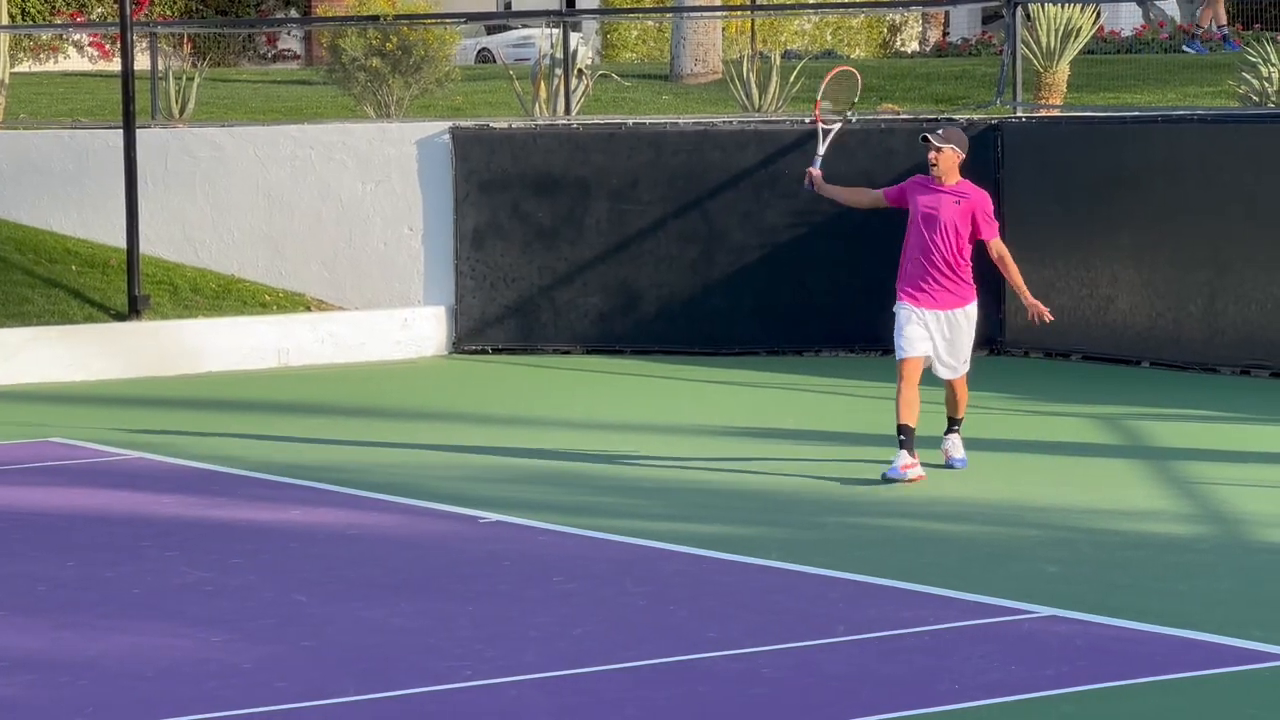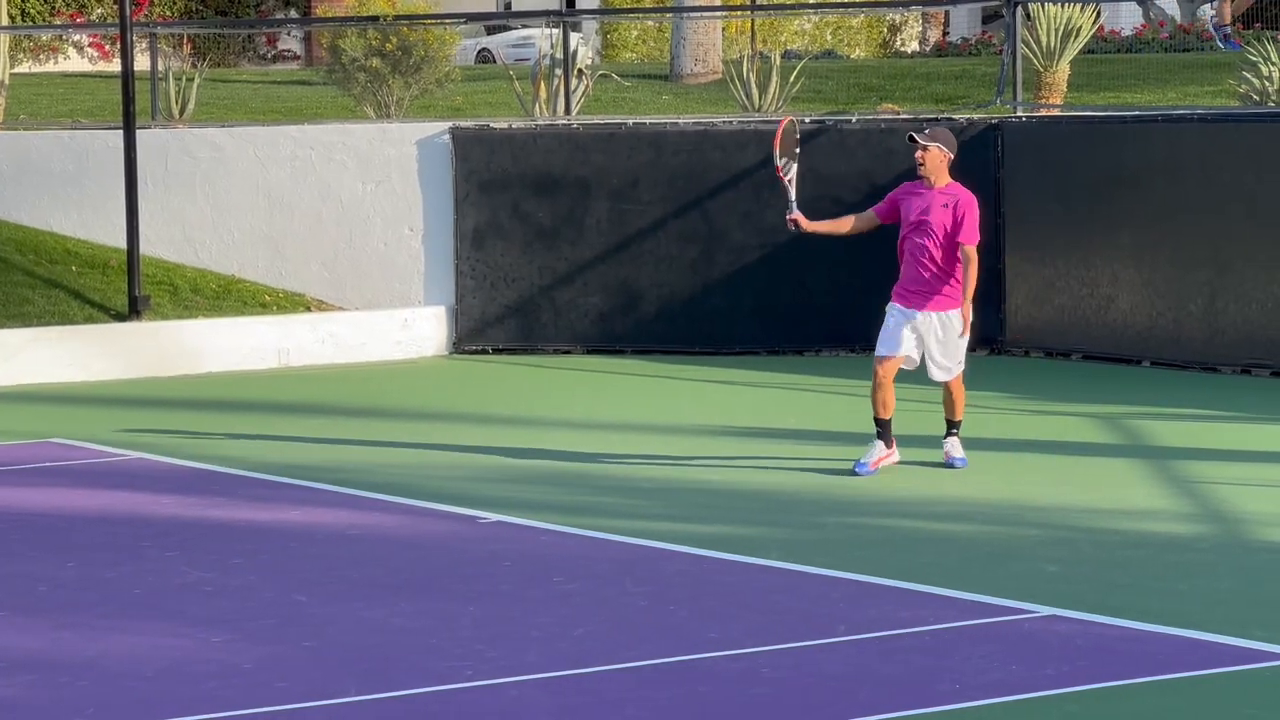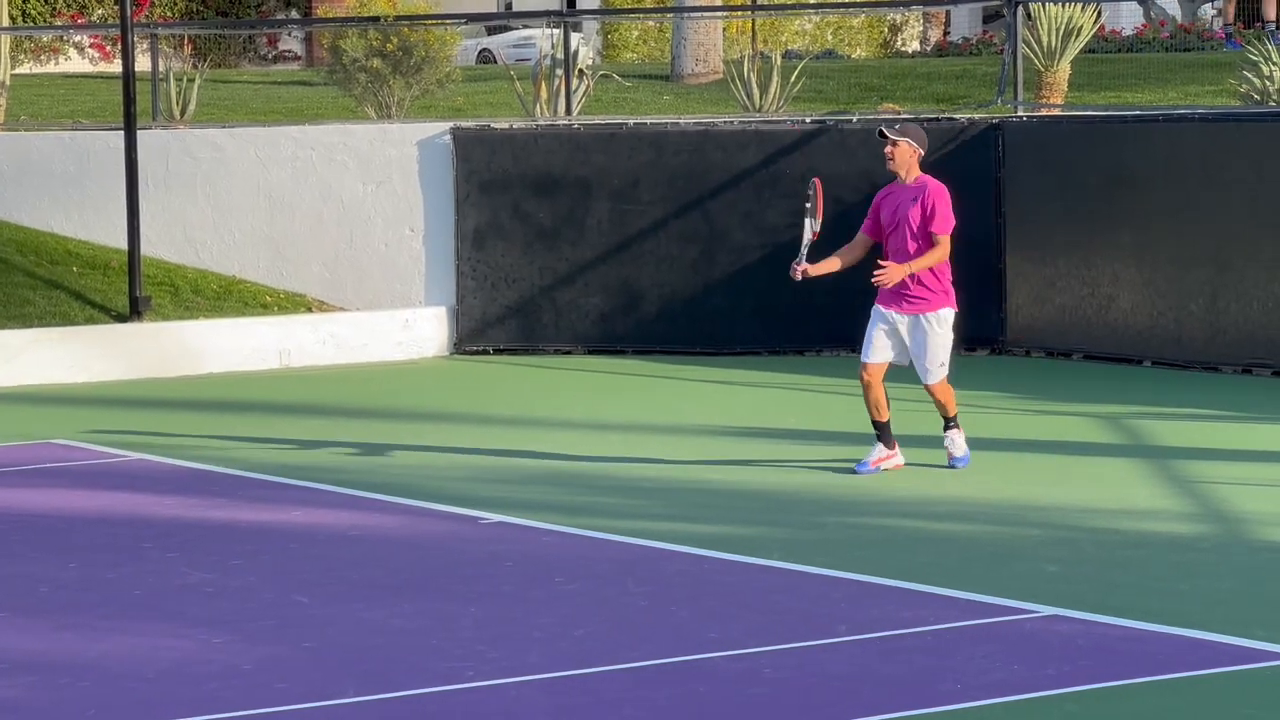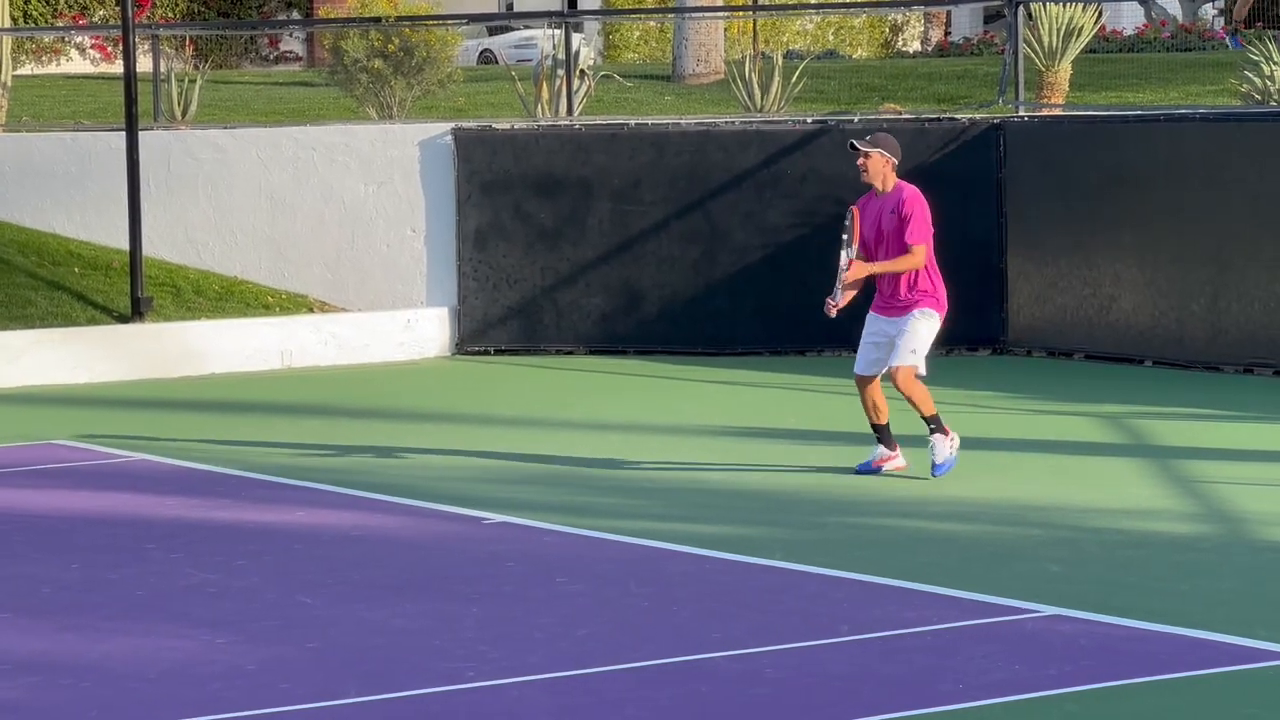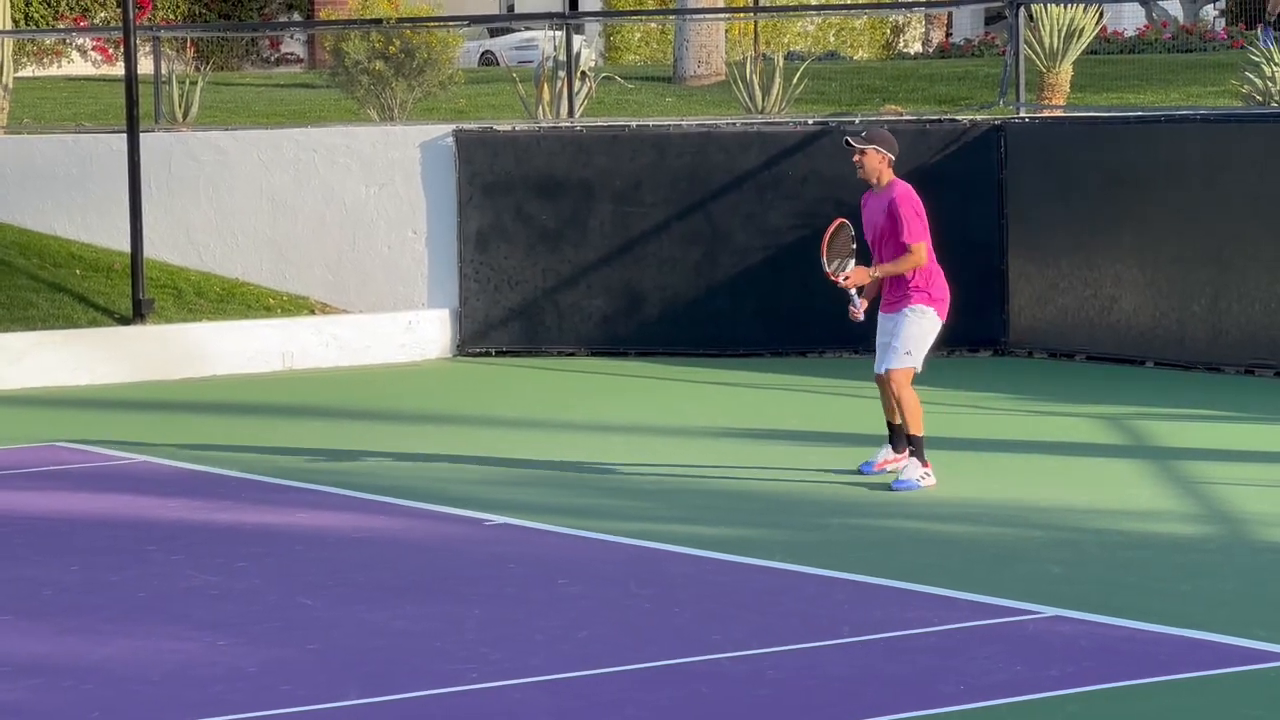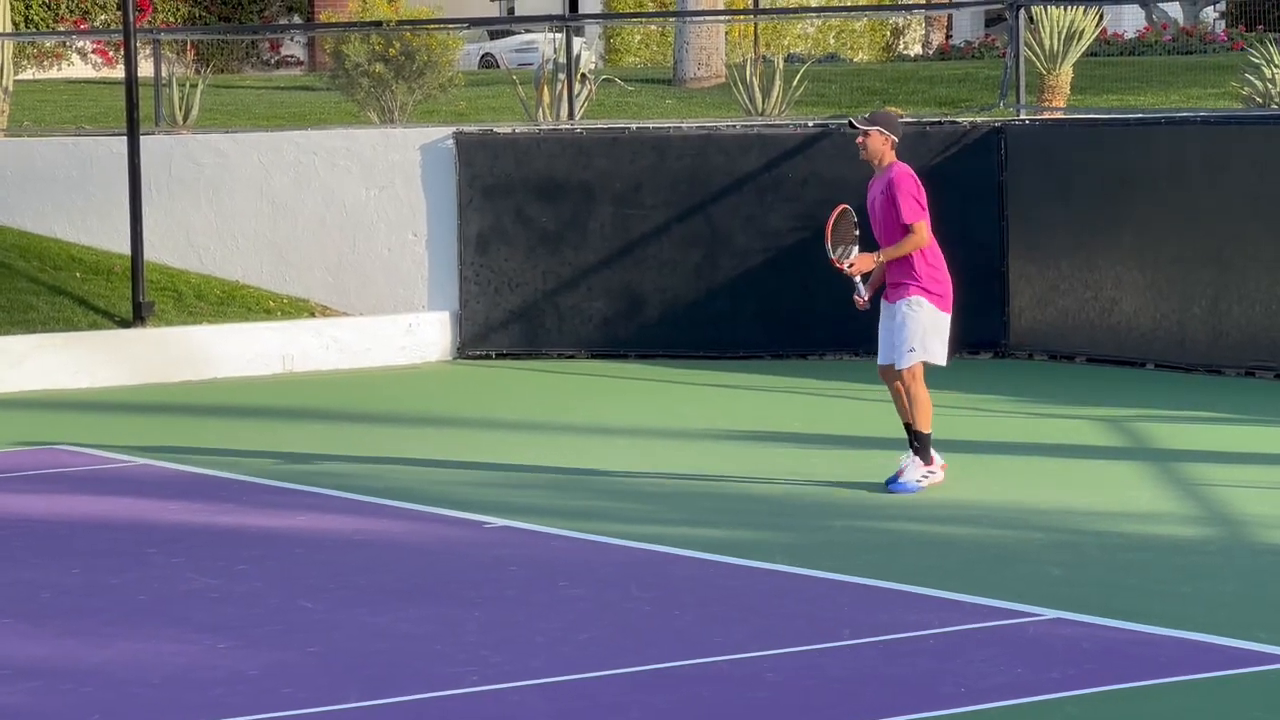
dt=0.2s
person 1, frame 1
left shoulder: (975, 198)
right shoulder: (915, 186)
left elbow: (998, 252)
right elbow: (870, 198)
left wrist: (1027, 297)
right wrist: (822, 186)
left hip: (957, 304)
right hip: (913, 302)
left knee: (955, 377)
right knee: (907, 373)
left ankle: (953, 436)
right ankle: (906, 458)
person 1, frame 2
left shoulder: (963, 200)
right shoulder: (906, 193)
left elbow: (969, 257)
right elbow: (860, 221)
left wrist: (967, 304)
right wrist: (810, 225)
left hip: (947, 307)
right hip: (905, 303)
left knee: (951, 380)
right knee: (882, 373)
left ankle: (952, 439)
right ankle: (885, 446)
person 1, frame 3
left shoulder: (934, 191)
right shoulder: (884, 196)
left elbow: (943, 249)
right elbow: (857, 248)
left wrist: (904, 269)
right wrist: (814, 269)
left hip: (931, 305)
right hip: (889, 304)
left knee: (934, 384)
right knee: (868, 374)
left ankle: (953, 431)
right ankle: (887, 447)
person 1, frame 4
left shoulder: (910, 199)
right shoulder: (863, 206)
left elbow: (918, 258)
left wrist: (871, 268)
right wrist: (842, 296)
left hip: (922, 305)
right hip: (884, 309)
left knee: (902, 376)
right knee: (865, 380)
left ankle: (941, 434)
right ankle: (888, 450)
person 1, frame 5
left shoulder: (902, 197)
right shoulder: (868, 201)
left elbow: (919, 256)
left wrist: (870, 273)
right wrist: (864, 298)
left hip: (922, 301)
right hip: (892, 303)
left knee: (897, 378)
right knee: (883, 379)
left ankle: (920, 465)
right ankle: (897, 450)
person 1, frame 6
left shoulder: (900, 178)
right shoulder: (875, 184)
left elbow: (921, 237)
left wrist: (874, 259)
right wrist: (869, 286)
left hip: (921, 291)
right hip: (897, 291)
left knee: (909, 374)
right knee: (889, 373)
left ankle: (926, 463)
right ankle: (921, 453)
